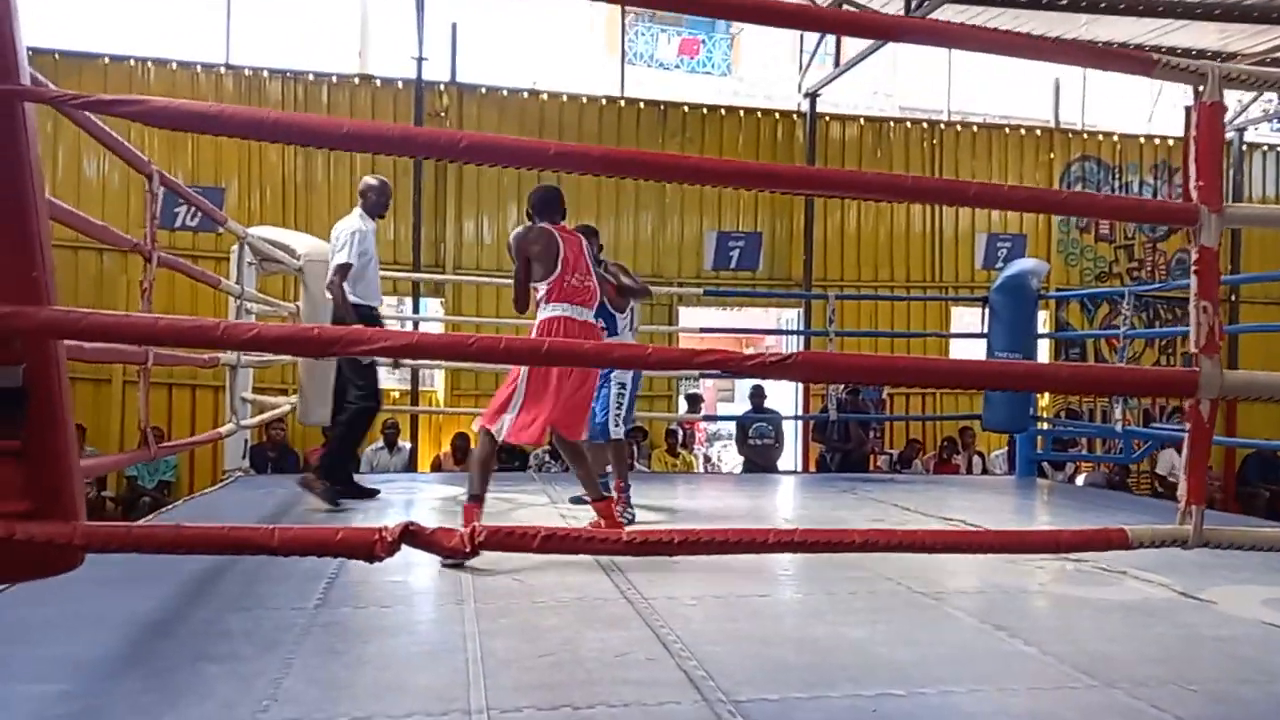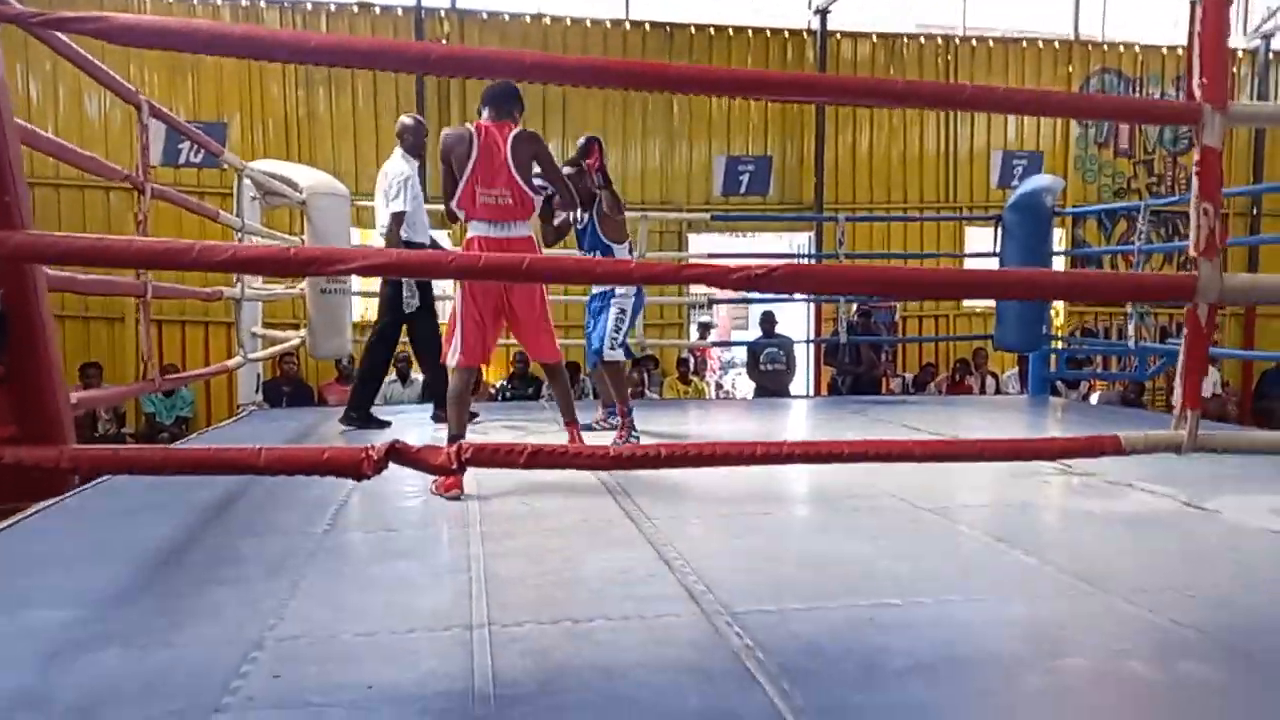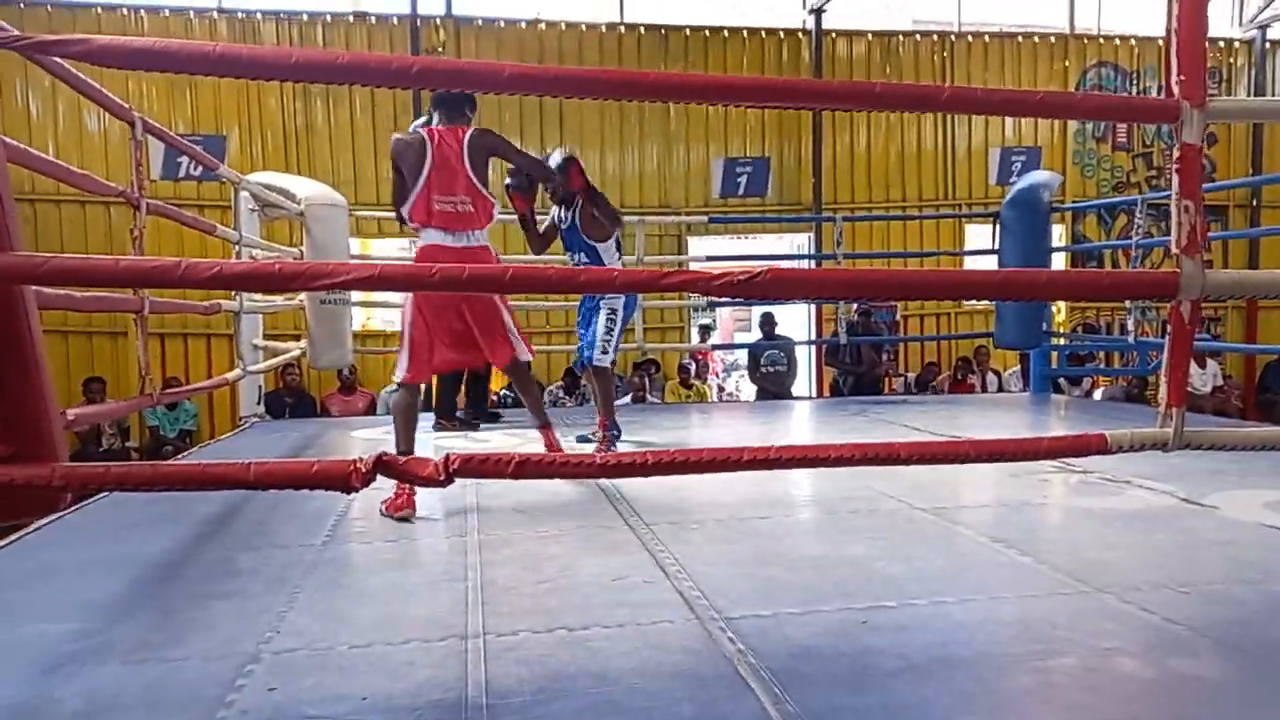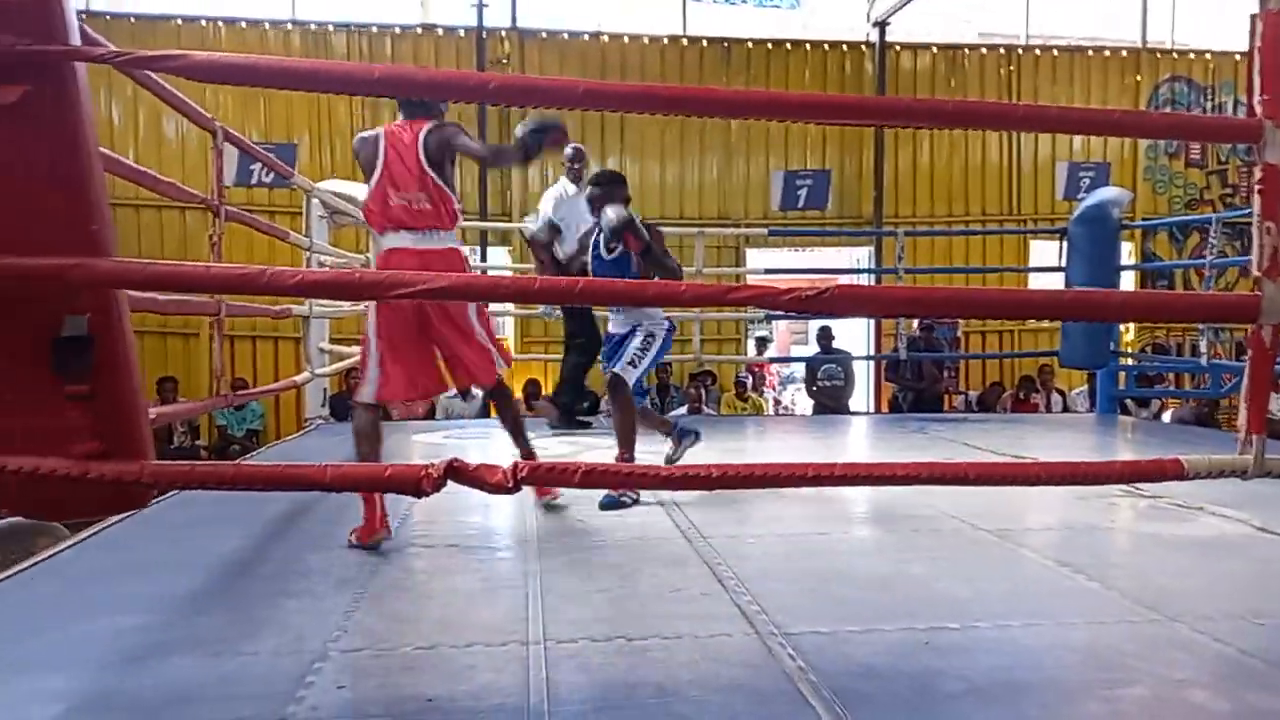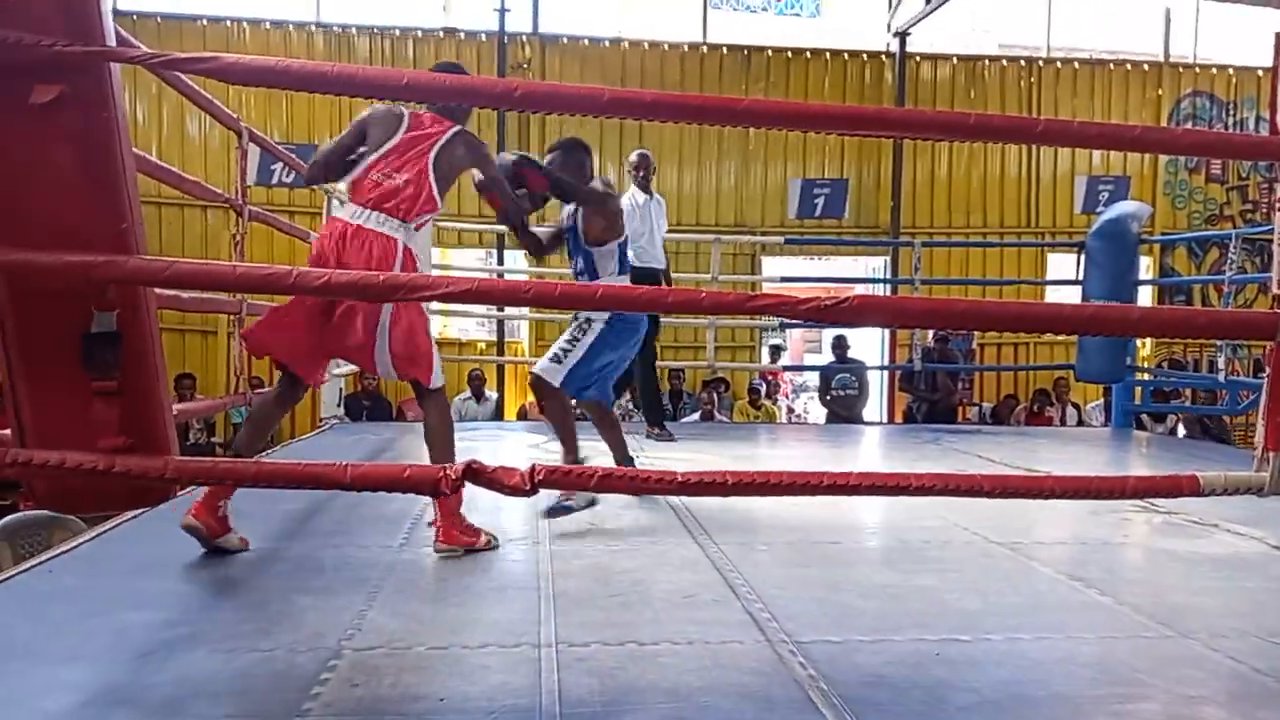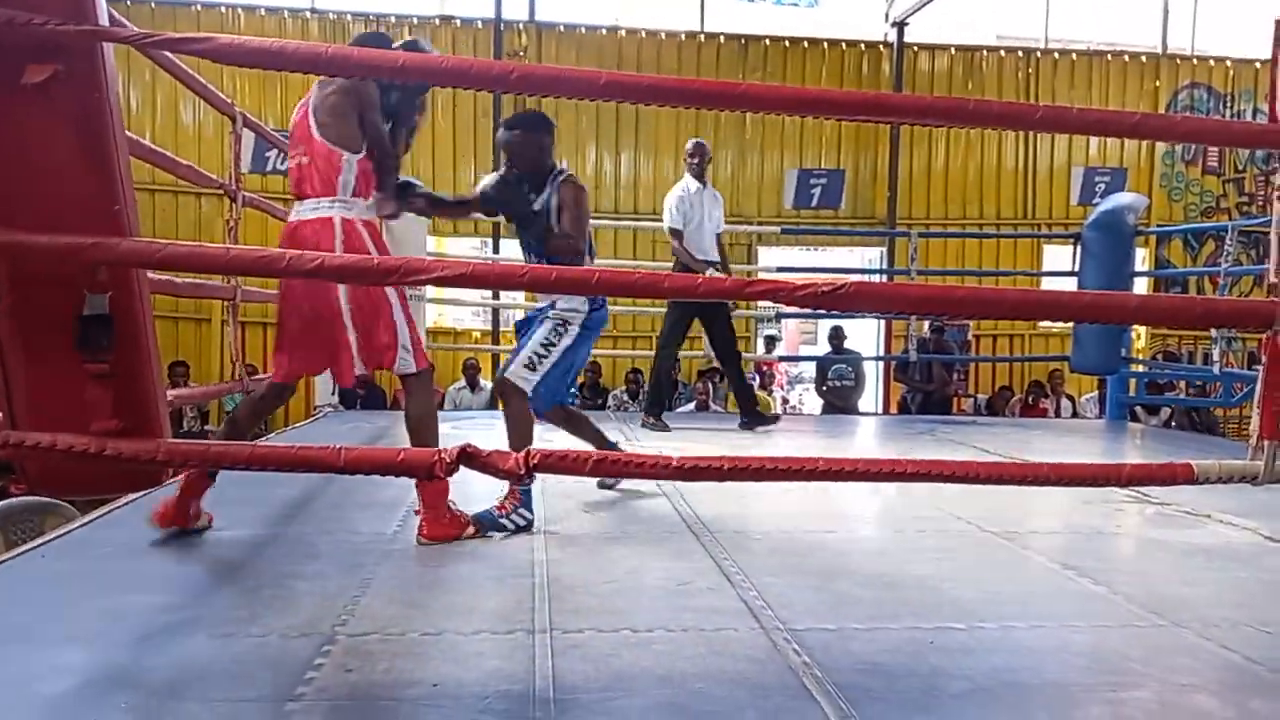
dt=0.5s
person 1, frame 1
left shoulder: (526, 237)
right shoulder: (584, 243)
left elbow: (520, 304)
right elbow: (627, 291)
left hip: (552, 330)
right hip: (587, 336)
left knee: (491, 429)
right knee: (566, 434)
left ankle: (472, 523)
right ankle: (607, 515)
person 1, frame 2
left shoulder: (453, 139)
right shoulder: (528, 140)
left elbow: (451, 208)
right elbow: (569, 200)
right wrist: (536, 200)
left hip: (479, 249)
right hip: (522, 248)
left knee: (463, 360)
right knee: (546, 354)
right ankle: (575, 439)
person 1, frame 3
left shoulder: (404, 144)
right shoulder: (481, 140)
left elbow: (403, 213)
right elbow: (546, 175)
right wrist: (535, 177)
left hip: (431, 260)
right hip: (479, 259)
left knee: (411, 377)
right knee: (512, 357)
left ankle: (404, 487)
right ankle: (550, 442)
person 1, frame 4
left shoulder: (366, 143)
right shoulder: (440, 133)
right elbow: (487, 155)
right wrist: (530, 142)
left hip: (395, 265)
right hip: (446, 263)
left knee: (370, 394)
right knee: (490, 377)
left ankle: (374, 515)
person 1, frame 5
left shoulder: (382, 117)
right shoulder: (463, 142)
left elbow: (315, 171)
right elbow: (511, 207)
left hip: (337, 238)
right hip: (387, 256)
left knee: (290, 381)
right knee: (429, 387)
left ankle: (212, 502)
right ankle: (451, 521)
person 1, frame 6
left shoulder: (314, 101)
right shoulder: (357, 84)
right elbow: (387, 172)
right wrist: (405, 119)
left hip: (304, 236)
right hip: (342, 237)
left knee: (286, 377)
right knee: (414, 370)
left ankle: (189, 495)
right ankle: (436, 512)
person 2, frame 1
left shoulder: (613, 271)
left elbow: (640, 290)
left hip: (621, 363)
left knee: (613, 428)
right knee: (591, 429)
left ankle: (623, 500)
right ankle: (598, 487)
person 2, frame 2
left shoulder: (606, 205)
right shoulder: (574, 212)
left elbow: (615, 211)
right elbow: (550, 239)
left wrist: (600, 168)
right wrist: (546, 210)
left hip: (622, 291)
right hip: (598, 293)
left knee: (607, 351)
right knee: (594, 358)
left ankle: (626, 426)
right ankle: (608, 413)
person 2, frame 3
left shoulder: (591, 205)
right shoulder: (558, 212)
left elbow: (616, 223)
right elbow: (538, 248)
left wrist: (585, 187)
left hip: (615, 294)
right hip: (592, 295)
left knee: (597, 360)
right knee: (587, 361)
left ankle: (609, 438)
right ankle: (604, 425)
person 2, frame 4
left shoulder: (645, 233)
right shoulder: (594, 236)
left elbow: (675, 278)
left wrist: (641, 246)
left hip: (650, 327)
right hip: (618, 331)
left knee: (617, 384)
right knee: (628, 398)
right ankle: (679, 433)
person 2, frame 5
left shoulder: (601, 194)
right shoulder: (575, 210)
left elbow: (588, 196)
right elbow: (539, 248)
left wrist: (539, 174)
left hip: (611, 314)
right hip: (625, 317)
left knee: (546, 379)
right knee: (592, 398)
right ankle: (627, 470)
person 2, frame 6
left shoulder: (569, 189)
right shoulder: (509, 180)
left elbow: (574, 258)
right elbow: (460, 208)
left wrist: (526, 215)
right wrist: (412, 199)
left hip: (577, 309)
right hip: (547, 306)
left knee: (511, 385)
right knee: (547, 403)
left ankle: (518, 502)
right ankle: (614, 456)
person 3, frame 1
left shoulder: (364, 230)
right shoulder: (354, 229)
right elbow: (336, 283)
left wrist: (380, 327)
right wrist: (356, 326)
left hip: (358, 322)
right hip: (350, 323)
left knee: (350, 400)
right knee: (364, 401)
left ankle: (339, 479)
right ankle: (322, 474)
person 3, frame 2
left shoulder: (403, 169)
right shoulder: (400, 172)
right elbow: (394, 228)
left wrist: (442, 252)
left knee: (395, 335)
right knee: (416, 334)
left ankle: (359, 409)
person 3, frame 3
left shoulder: (457, 181)
right shoulder: (454, 183)
right elbow: (452, 232)
left hip: (459, 265)
right hip: (458, 265)
left knee: (465, 337)
right knee: (457, 340)
left ankle: (477, 405)
right ankle: (445, 413)
person 3, frame 4
left shoulder: (585, 198)
right shoulder: (555, 196)
right elbow: (542, 243)
left hip: (580, 273)
right hip: (564, 273)
left knee: (578, 344)
right knee: (589, 341)
left ankle: (564, 410)
right ankle: (561, 404)
person 3, frame 5
left shoulder: (658, 203)
right shoulder: (627, 206)
left wrist: (668, 284)
left hip: (655, 280)
right hip: (638, 280)
left knee: (641, 354)
right knee: (644, 354)
right ankle: (654, 422)
person 3, frame 6
left shoulder: (715, 197)
right shoulder: (678, 196)
right elbow: (676, 244)
right wrist: (705, 271)
left hip: (712, 273)
right hip: (688, 273)
left knee: (727, 345)
right knee: (669, 345)
left ankle: (749, 412)
right ankle: (652, 413)
